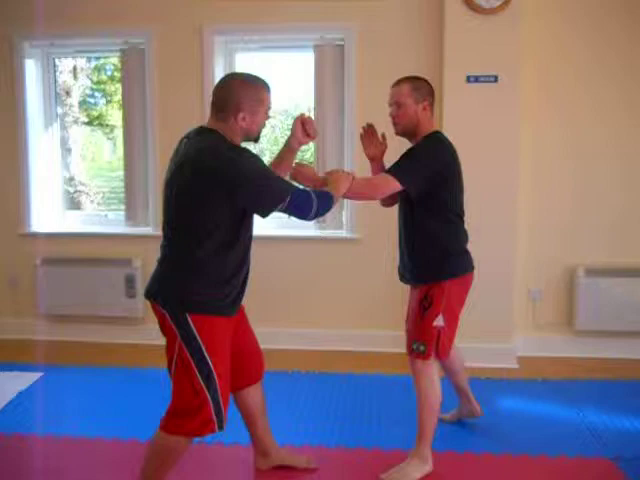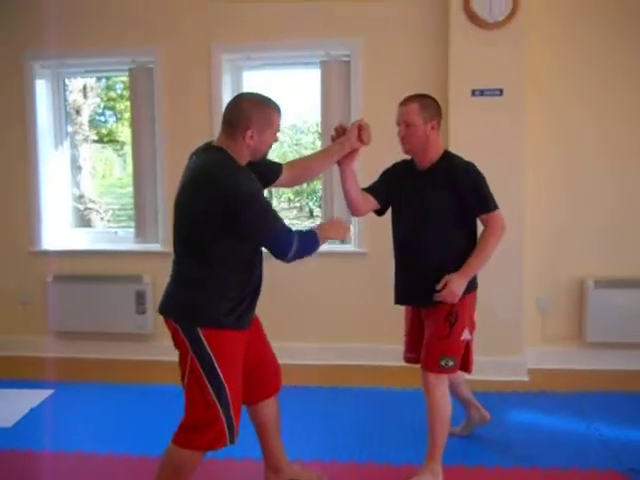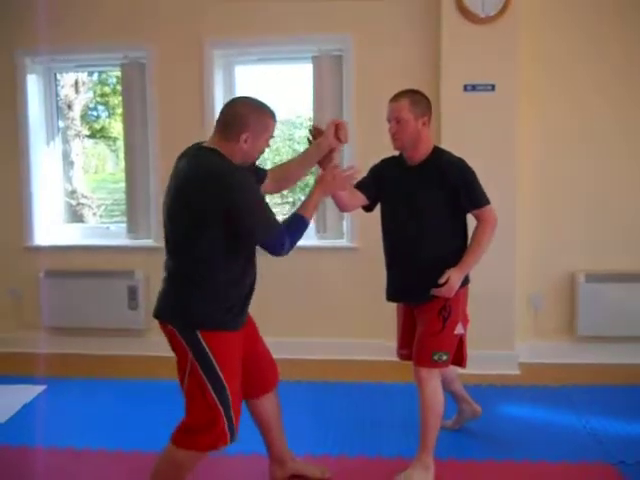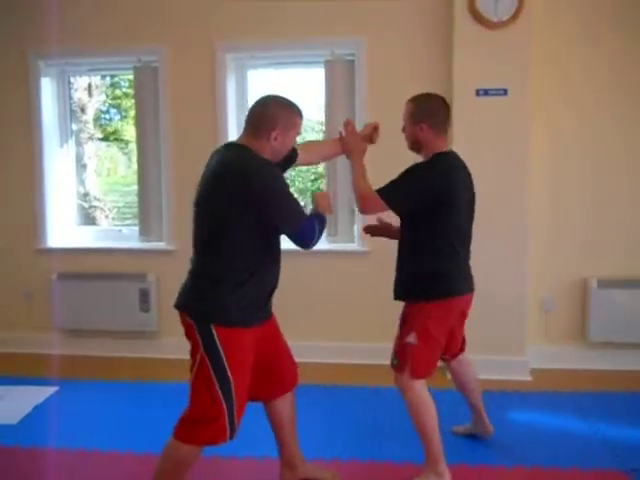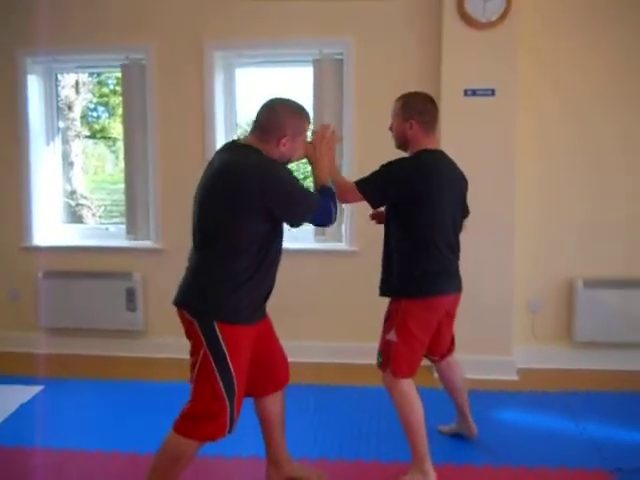
dt=1s
person 1, frame 1
left shoulder: (432, 153)
right shoulder: (422, 152)
left elbow: (377, 191)
right elbow: (388, 198)
left wrist: (316, 178)
right wrist: (375, 159)
left hip: (442, 274)
right hip: (432, 270)
left knee: (422, 358)
right knee: (438, 345)
right ankle: (468, 404)
person 1, frame 2
left shoulder: (461, 172)
right shoulder: (397, 174)
left elbow: (495, 226)
right elbow: (358, 206)
left wrist: (463, 275)
right wrist: (346, 165)
left hip: (450, 292)
right hip: (415, 291)
left knee: (434, 376)
right knee: (438, 365)
right ankle: (475, 410)
person 1, frame 3
left shoulder: (451, 168)
right shoulder: (386, 170)
left elbow: (488, 219)
right elbow: (347, 202)
left wrist: (461, 269)
left hip: (443, 289)
right hip: (406, 288)
left knee: (426, 370)
right knee: (427, 360)
right ankle: (466, 404)
person 1, frame 4
left shoulder: (427, 174)
right shoulder: (454, 169)
left elbow: (368, 203)
left wrist: (356, 157)
right wrist: (394, 232)
left hip: (433, 293)
right hip: (457, 285)
left knee: (408, 376)
right knee: (454, 355)
right ankle: (481, 421)
person 1, frame 5
left shoulder: (404, 171)
right shoulder: (452, 171)
left elbow: (345, 193)
left hip: (417, 291)
right hip: (447, 284)
left knee: (396, 374)
right knee: (443, 354)
right ankle: (466, 422)
person 2, frame 1
left shoulder: (204, 144)
right shoulder: (226, 161)
left elbow: (263, 186)
right elbow: (299, 204)
left wrist: (293, 146)
right wrist: (334, 189)
left hip: (213, 294)
right hip: (192, 302)
left knee: (248, 368)
right knee: (198, 407)
person 2, frame 2
left shoulder: (221, 160)
right shoulder: (228, 179)
left elbow: (289, 174)
right elbow: (287, 247)
left wrist: (343, 147)
right wrist: (327, 231)
left hip: (230, 308)
right hip: (204, 317)
left knee: (264, 381)
right knee: (210, 421)
person 2, frame 3
left shoulder: (201, 159)
right shoulder: (225, 179)
left elbow: (269, 180)
right elbow: (280, 241)
left wrist: (321, 147)
right wrist: (320, 192)
left hip: (219, 308)
right hip: (199, 316)
left knee: (262, 378)
right knee: (209, 420)
person 2, frame 4
left shoulder: (236, 156)
right shoulder: (255, 174)
left elbow: (304, 154)
right elbow: (306, 235)
right wrist: (321, 210)
left hip: (247, 305)
right hip: (219, 313)
left knee: (280, 378)
right knee: (211, 416)
person 2, frame 5
left shoulder: (236, 153)
right shoulder: (264, 174)
right elbow: (323, 214)
left wrist: (314, 149)
right wrist: (322, 171)
left hip: (238, 302)
right hip: (217, 309)
left knee: (272, 375)
right knee: (211, 412)
